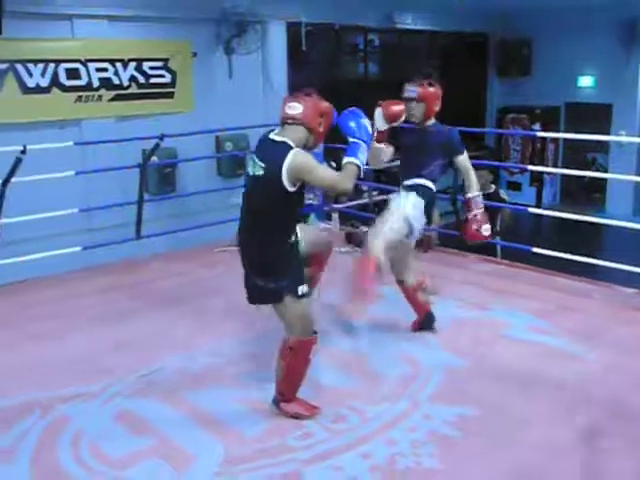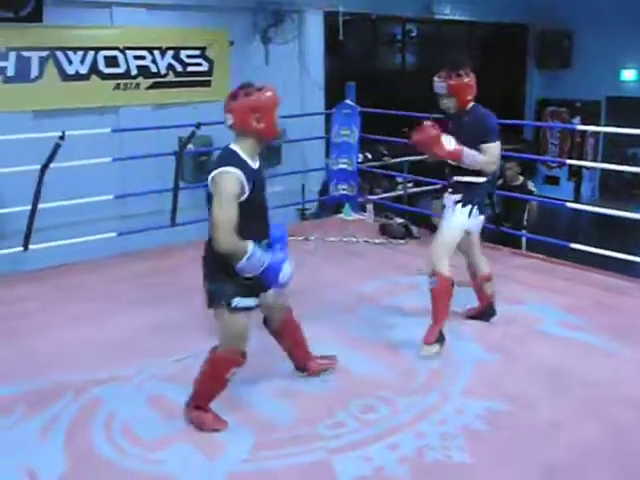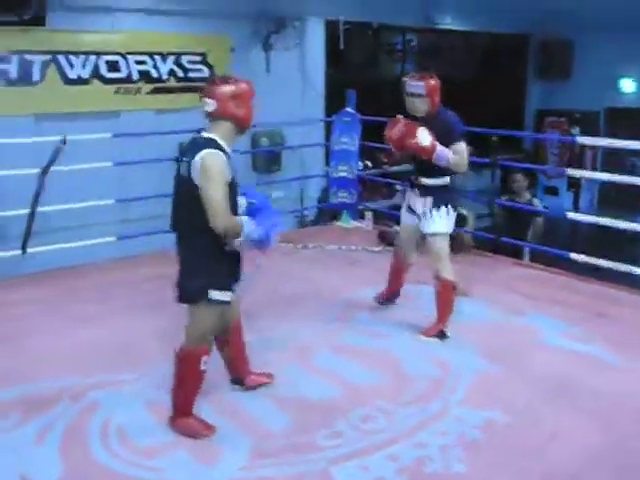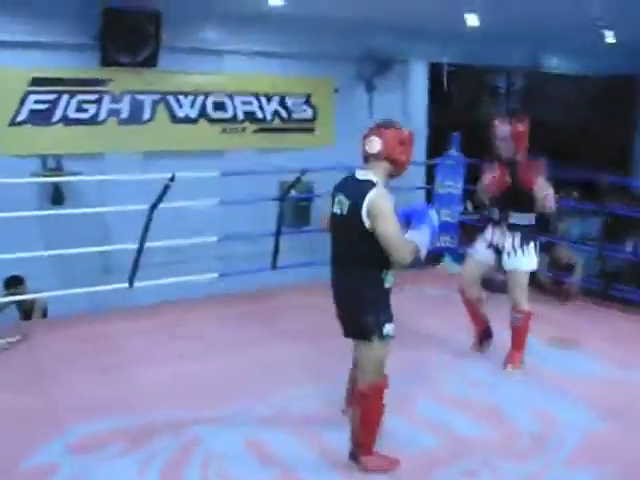
dt=0.7s
person 1, frame 1
left shoulder: (269, 143)
right shoulder: (296, 159)
right elbow: (341, 183)
right wrist: (358, 144)
left hip: (269, 239)
right hip: (272, 255)
left knee: (322, 241)
right knee: (300, 332)
right ankle: (285, 398)
person 1, frame 2
left shoulder: (249, 159)
right shoulder: (228, 173)
right elbow: (224, 241)
left wrist: (268, 232)
right wrist: (265, 261)
left hip: (250, 264)
right hip: (231, 272)
left knee: (280, 312)
right knee: (232, 348)
left ankle: (304, 361)
right ankle: (197, 405)
person 1, frame 3
left shoulder: (200, 147)
right shoulder: (212, 157)
right elbow: (220, 222)
left wrist: (243, 206)
right wrist: (254, 230)
left hip: (211, 256)
right hip: (206, 259)
left knee: (228, 319)
right knee: (198, 339)
left ankle: (241, 374)
right ankle: (181, 414)
person 1, frame 4
left shoulder: (345, 185)
right shoulder: (377, 197)
left elbow: (331, 226)
right elbow: (403, 255)
right wrist: (423, 228)
left hip: (345, 286)
right hip: (368, 293)
left knee: (365, 357)
right knee: (372, 374)
left ankle: (353, 406)
right ankle: (362, 450)
person 2, frame 1
left shoulder: (446, 135)
right shoulder: (402, 133)
left elbow: (468, 172)
right elbow: (377, 162)
left wrist: (476, 210)
right wrist: (381, 130)
left hip: (418, 196)
right hip: (403, 198)
left knee: (378, 240)
right knee: (401, 266)
left ankle: (361, 294)
right ankle: (425, 314)
person 2, frame 2
left shoulder: (484, 120)
right shoulder: (451, 117)
left elbow: (492, 165)
right elbow: (442, 154)
left wrist: (457, 152)
right wrist: (428, 142)
left hip: (470, 196)
right hip: (457, 191)
left knee: (439, 258)
right knee: (472, 253)
left ankle: (437, 328)
right ankle: (486, 305)
person 2, frame 3
left shoulder: (448, 121)
right shoulder: (415, 118)
left elbow: (461, 164)
left wrist: (431, 148)
right wrist: (398, 141)
left hip: (438, 196)
right hip: (417, 192)
left knee: (439, 260)
right knee: (403, 248)
left ankle: (441, 323)
right ankle: (393, 290)
person 2, frame 4
left shoulder: (533, 165)
right shoulder: (496, 161)
left elbow: (549, 207)
right elbow: (484, 199)
left wrist: (538, 187)
right wrist: (488, 185)
left hip: (521, 235)
right hip: (494, 230)
left knee: (517, 298)
right knee: (467, 281)
left ankle: (517, 351)
right ankle: (483, 328)
